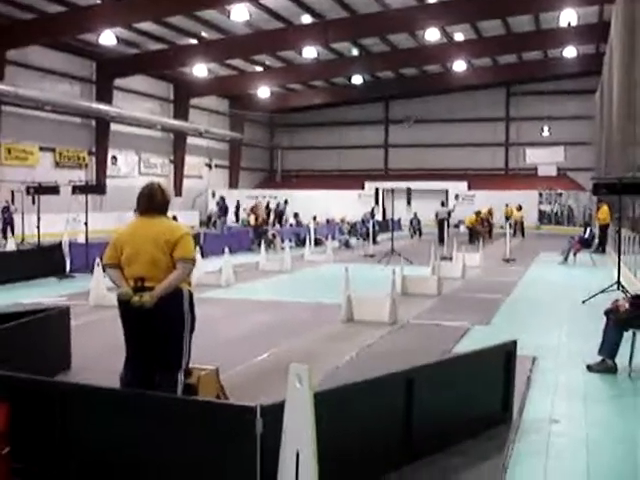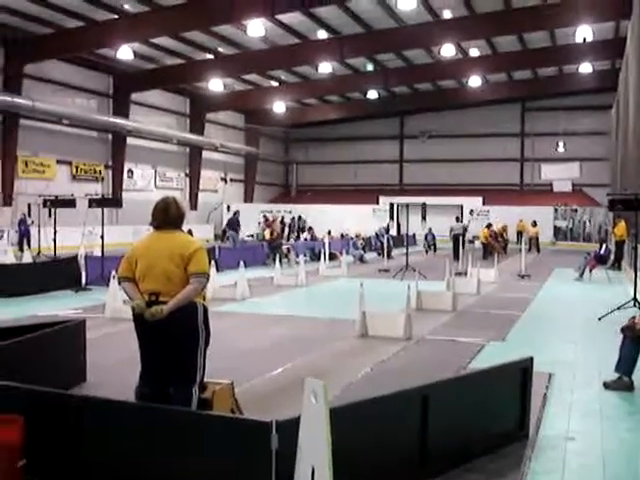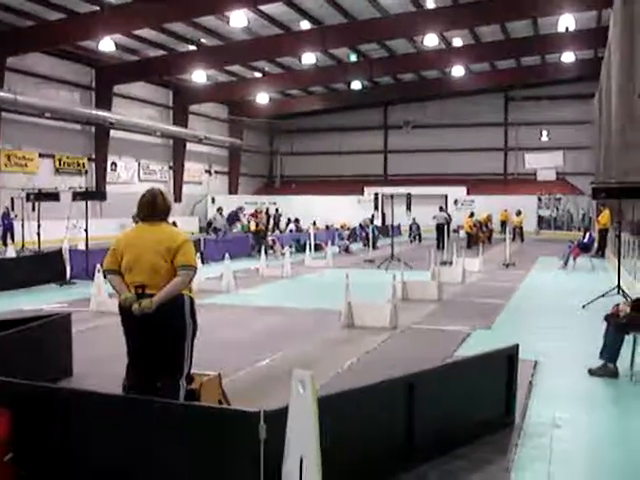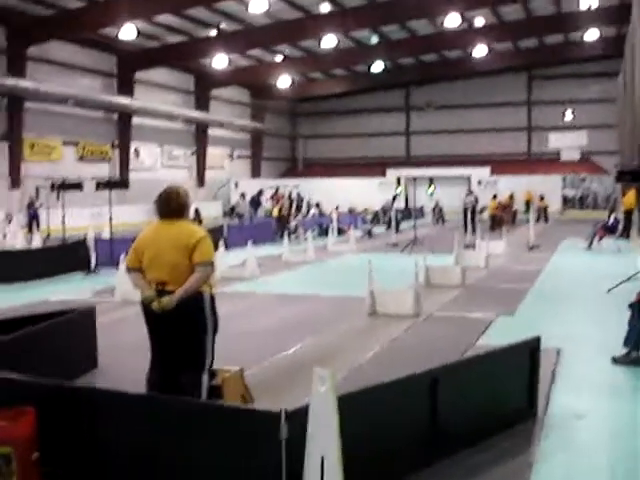
dt=1s
person 1, frame 1
left shoulder: (124, 232)
right shoulder: (177, 231)
left elbow: (110, 265)
right elbow: (184, 268)
left wrist: (124, 287)
right wrist: (156, 293)
left hip: (132, 303)
right hip: (169, 301)
left knee: (136, 360)
right knee: (171, 364)
person 1, frame 2
left shoulder: (139, 246)
right shoulder: (191, 245)
left elbow: (125, 278)
right elbow: (198, 283)
left wrist: (138, 300)
right wrist: (169, 307)
left hip: (147, 317)
right hip: (184, 315)
left knee: (150, 374)
right knee: (185, 378)
person 1, frame 3
left shoulder: (124, 238)
right shoulder: (177, 237)
left elbow: (110, 270)
right elbow: (185, 275)
left wrist: (125, 294)
right wrist: (157, 300)
left hip: (133, 308)
right hip: (170, 307)
left knee: (138, 365)
right knee: (174, 369)
person 1, frame 4
left shoulder: (145, 235)
right shoulder: (196, 234)
left elbow: (132, 269)
right elbow: (204, 271)
left wrist: (147, 291)
right wrist: (177, 296)
left hip: (155, 305)
right hip: (191, 304)
left knee: (161, 360)
right knee: (195, 363)
